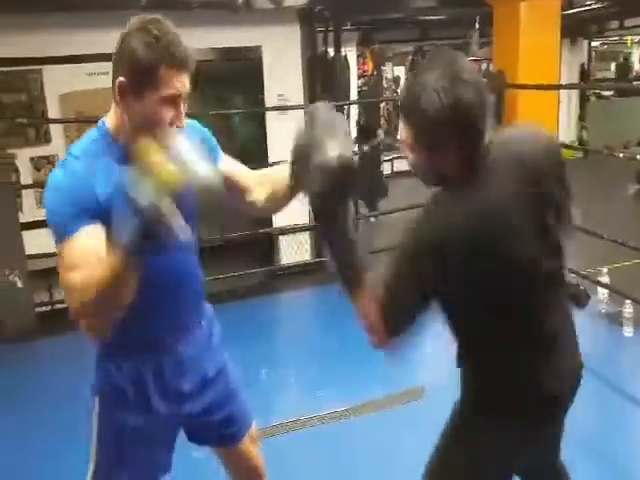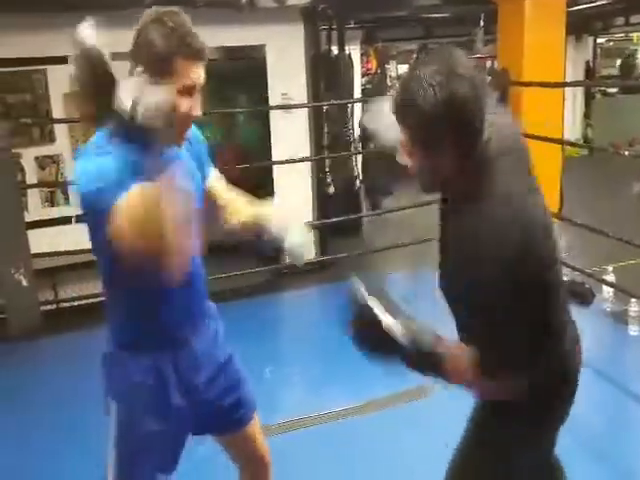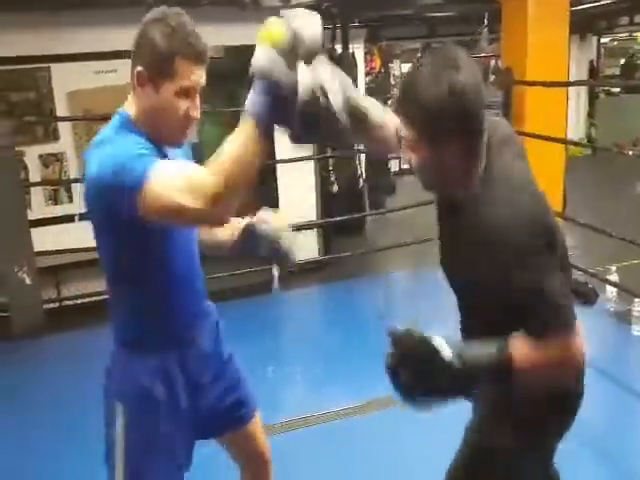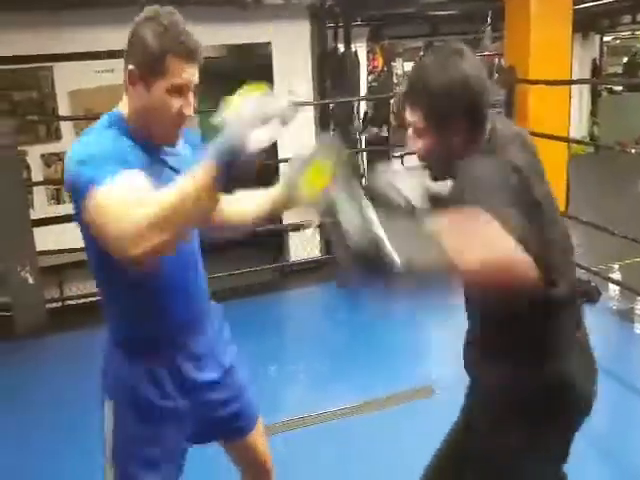
dt=0.1s
person 1, frame 1
left shoulder: (191, 138)
right shoulder: (75, 177)
left elbow: (256, 196)
right elbow: (91, 317)
right wrist: (131, 236)
left hip: (198, 343)
right hip: (132, 364)
person 1, frame 2
left shoulder: (188, 139)
right shoulder: (103, 165)
left elbow: (228, 204)
right elbow: (173, 259)
left wrist: (270, 221)
right wrist: (150, 147)
left hip: (203, 337)
right hip: (146, 360)
person 1, frame 3
left shoulder: (172, 138)
right shoulder: (114, 156)
right elbow: (208, 200)
left wrist: (248, 231)
right wrist: (263, 99)
left hip: (202, 337)
right hip: (148, 361)
person 1, frame 4
left shoulder: (183, 139)
right shoulder: (93, 155)
left elbow: (225, 213)
right elbow: (140, 243)
left wrist: (289, 191)
right wrist: (223, 159)
left hip: (205, 339)
right hip: (143, 363)
person 2, frame 1
left shoulder: (447, 226)
right shoulder: (533, 146)
left elbow: (382, 324)
left wrist: (333, 231)
left hip: (514, 395)
right hip: (554, 368)
person 2, frame 2
left shoulder: (489, 239)
right shoulder: (495, 129)
left elbow: (497, 376)
left wrist: (411, 344)
left hip: (529, 389)
right hip: (552, 360)
person 2, frame 3
left shoulder: (507, 217)
right shoulder: (485, 131)
left elbow: (566, 353)
right elbow: (400, 129)
left wrist: (461, 363)
right wrist: (344, 102)
left hip: (531, 394)
right hip: (528, 379)
person 2, frame 4
left shoulder: (485, 173)
right shoulder: (501, 137)
left elbow: (511, 263)
left wrist: (381, 234)
right wrist: (415, 202)
left hip: (533, 393)
